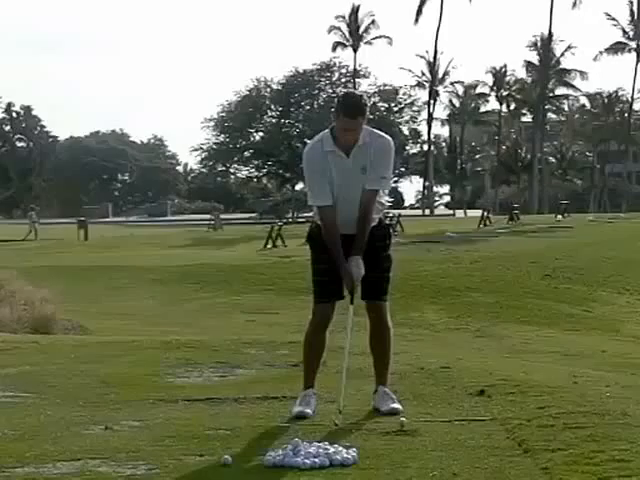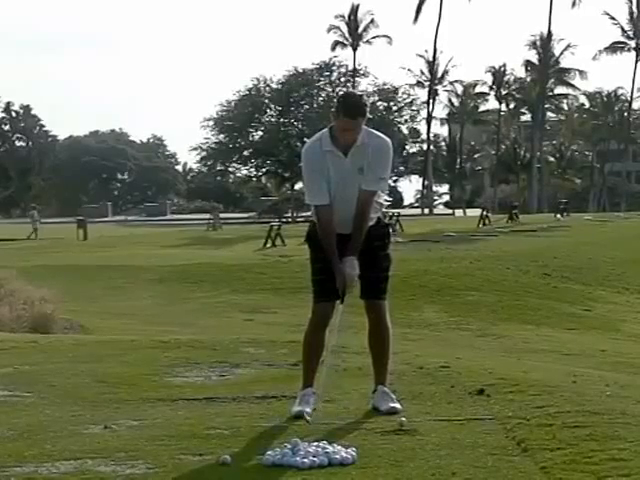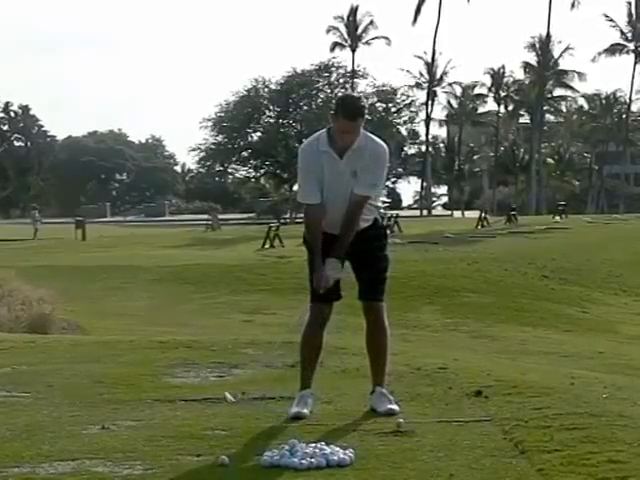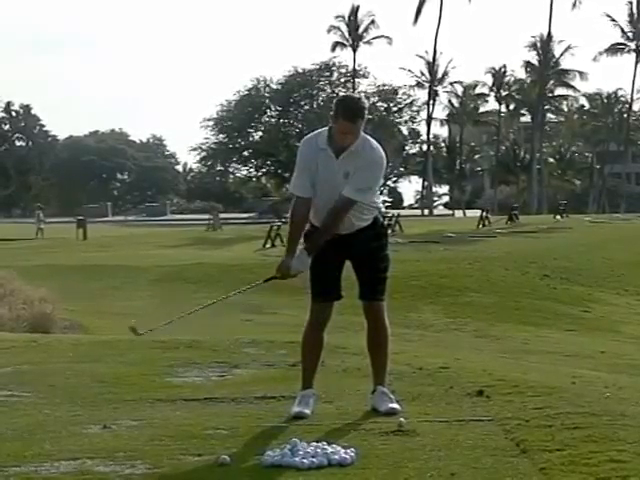
dt=1s
person 1, frame 1
left shoulder: (382, 145)
right shoulder: (314, 152)
left elbow: (368, 204)
right elbow: (326, 213)
left wrist: (358, 257)
right wrist: (342, 266)
left hip: (371, 233)
right hip: (328, 235)
left knee: (379, 310)
right knee: (321, 314)
left ankle: (382, 390)
right ankle: (308, 392)
person 1, frame 2
left shoulder: (380, 146)
right shoulder: (313, 151)
left elbow: (365, 205)
right elbow: (323, 213)
left wrist: (353, 257)
right wrist: (336, 265)
left hip: (369, 232)
right hip: (327, 235)
left knee: (377, 309)
right knee: (321, 312)
left ankle: (381, 389)
right ankle: (307, 391)
person 1, frame 3
left shoulder: (376, 151)
right shoulder: (310, 150)
left elbow: (356, 208)
right elbow: (313, 211)
left wrist: (337, 259)
right wrist: (318, 264)
left hip: (366, 234)
right hip: (324, 234)
left knee: (375, 311)
right knee: (318, 314)
left ankle: (379, 390)
right ankle: (305, 392)
person 1, frame 4
left shoulder: (373, 155)
right shoulder: (310, 146)
left elbow: (341, 209)
right elbow: (301, 203)
left wrist: (307, 253)
right wrist: (290, 253)
left hip: (366, 234)
right hip: (322, 234)
left knee: (376, 312)
right knee: (319, 314)
left ankle: (380, 389)
right ankle: (306, 391)
